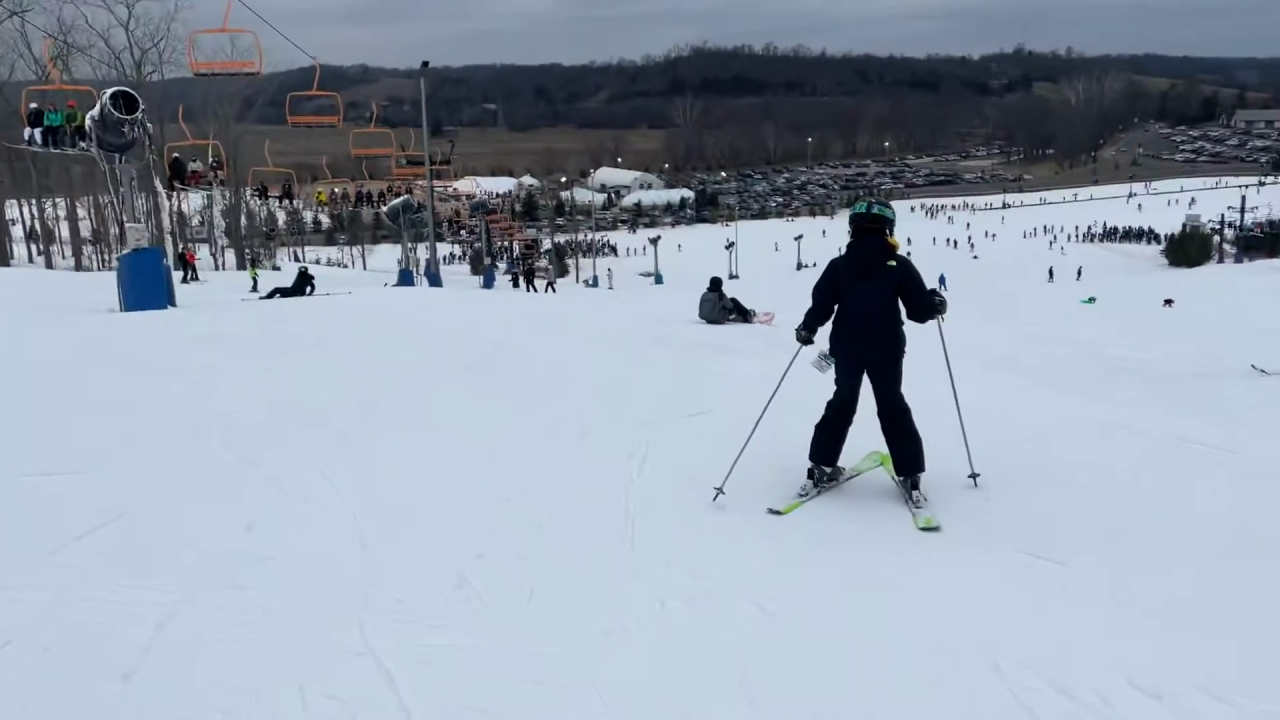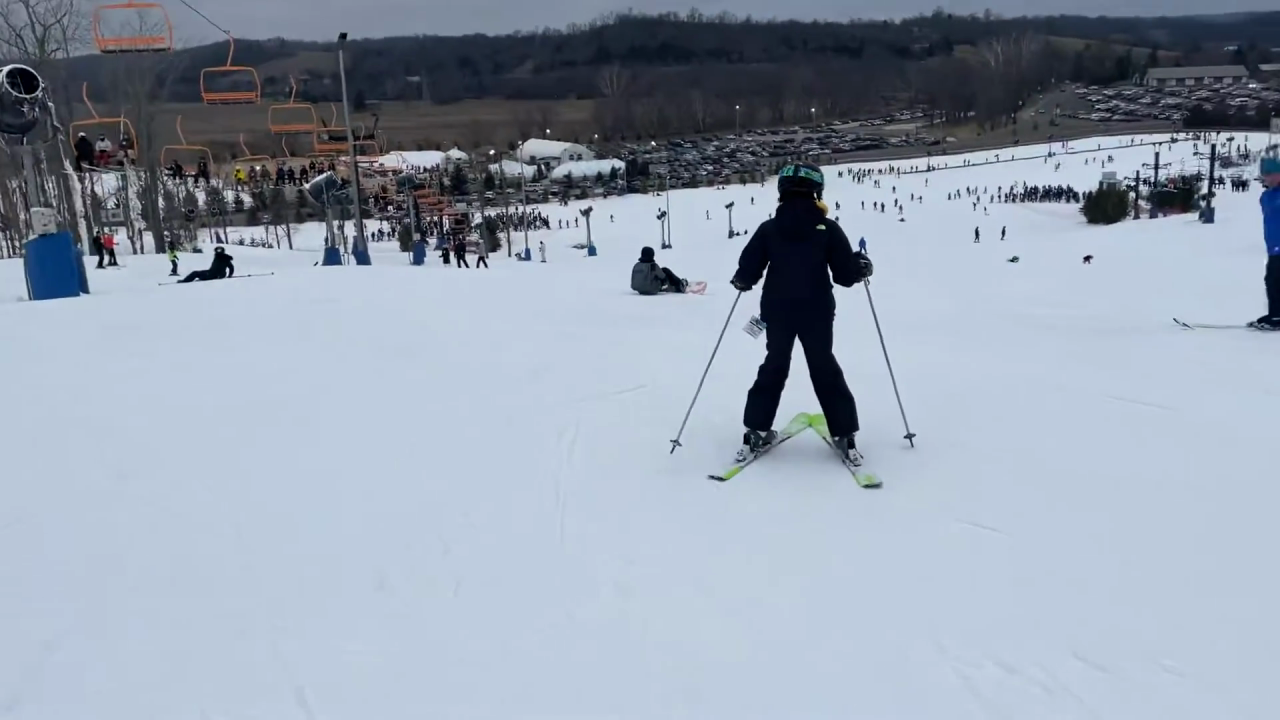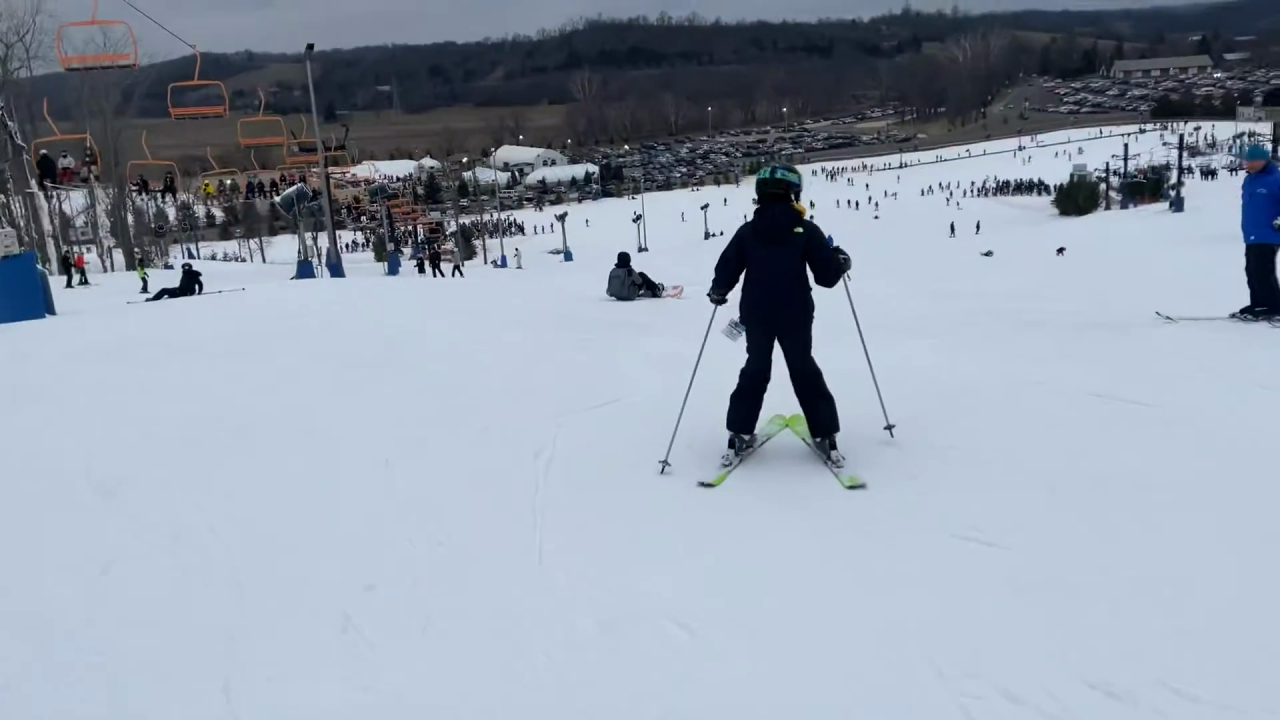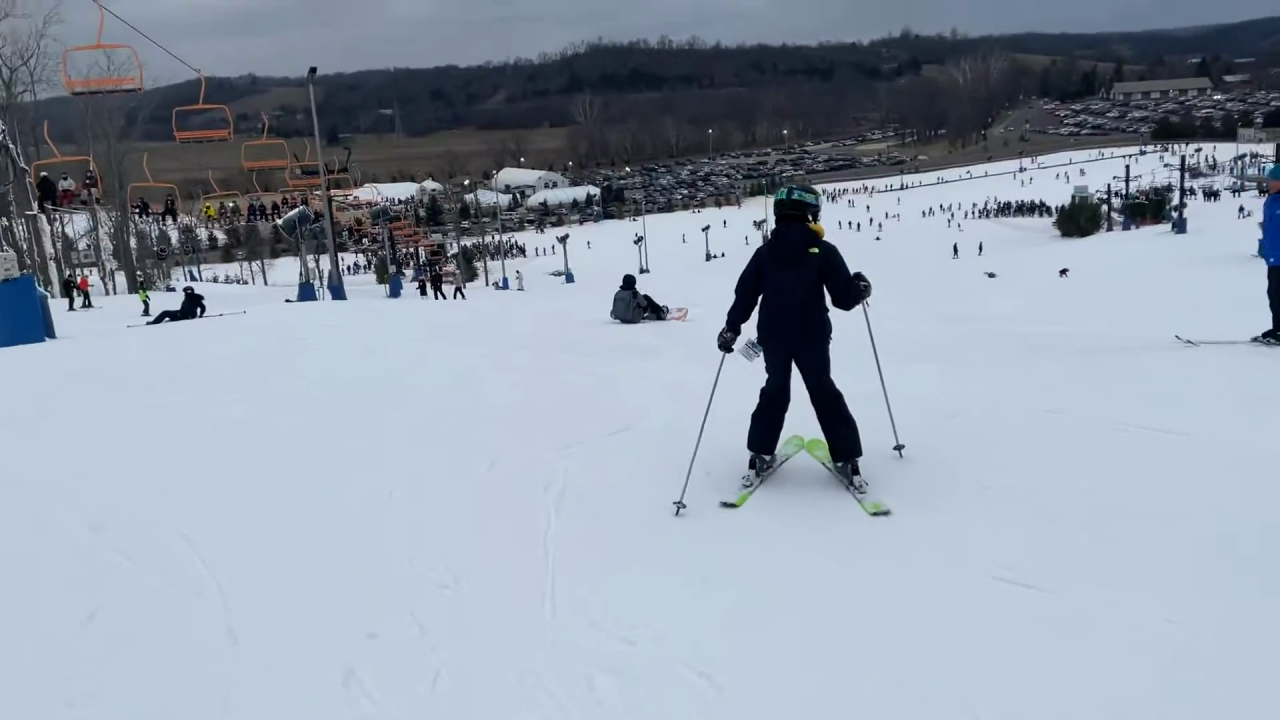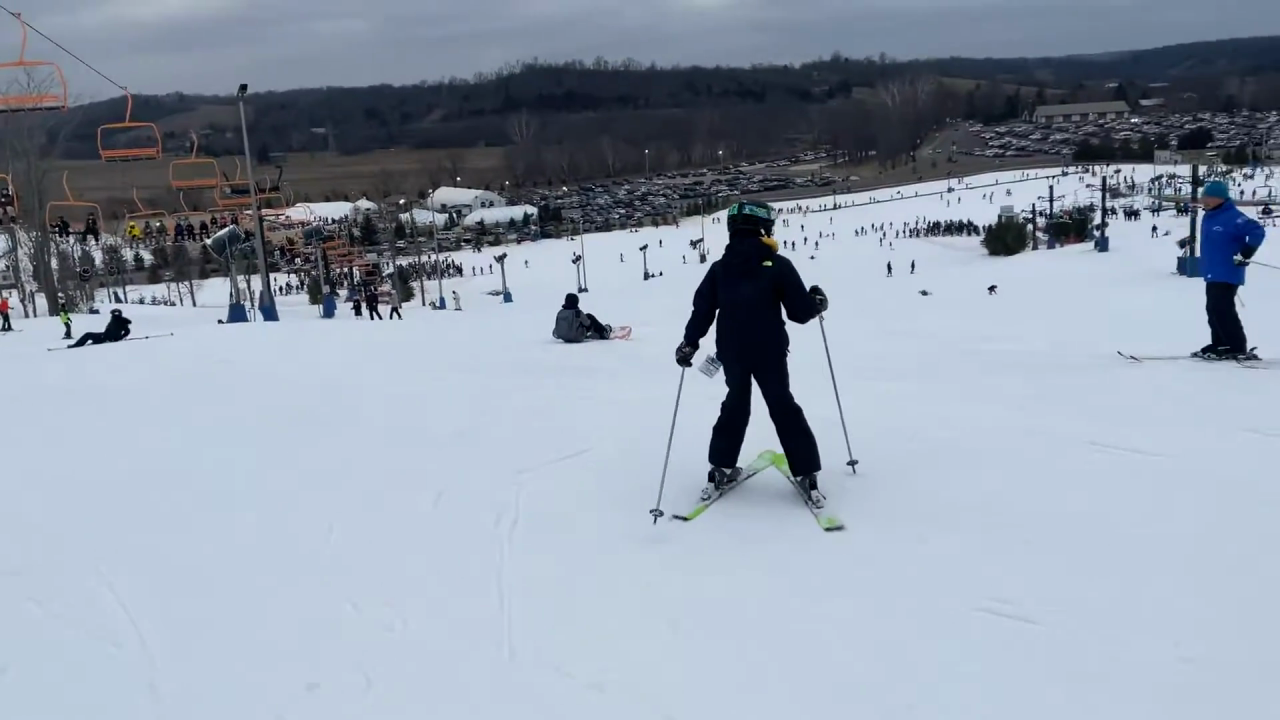
dt=0.2s
person 1, frame 1
left shoulder: (839, 264)
right shoulder: (899, 265)
left elbow: (821, 305)
right elbow: (919, 310)
left wrist: (807, 328)
right wrist: (936, 304)
left hip: (846, 349)
right hip: (886, 350)
left knee: (841, 403)
right knee: (893, 408)
left ankle: (821, 467)
right ankle: (910, 475)
person 1, frame 2
left shoulder: (768, 228)
right shoulder: (828, 229)
left elbow: (749, 268)
right elbow: (846, 275)
left wrist: (741, 280)
right wrist: (862, 267)
left hip: (777, 312)
right hip: (817, 313)
left knee: (774, 366)
right knee: (825, 369)
left ankle: (756, 431)
right ankle: (845, 435)
person 1, frame 3
left shoulder: (747, 232)
right shoulder: (807, 231)
left elbow: (726, 271)
right elbow: (826, 276)
left wrist: (718, 293)
right wrist: (840, 263)
left hip: (756, 316)
right hip: (795, 316)
left knee: (755, 370)
right knee: (805, 371)
left ankle: (740, 435)
right ankle: (825, 437)
person 1, frame 4
left shoulder: (764, 253)
right shoulder: (824, 251)
left elbow: (745, 295)
right elbow: (843, 298)
left wrist: (731, 327)
right wrist: (860, 290)
left hip: (773, 337)
right hip: (812, 337)
left knee: (774, 391)
right knee: (824, 394)
left ankle: (760, 455)
right ankle: (847, 461)
person 1, frame 5
left shoulder: (719, 268)
right shoulder: (777, 265)
left elbow: (703, 310)
right elbow: (799, 311)
left wrist: (689, 343)
right wrist: (817, 303)
left hip: (731, 352)
right hip: (769, 352)
left knee: (735, 404)
right knee: (783, 408)
left ankle: (721, 469)
right ankle: (806, 474)
